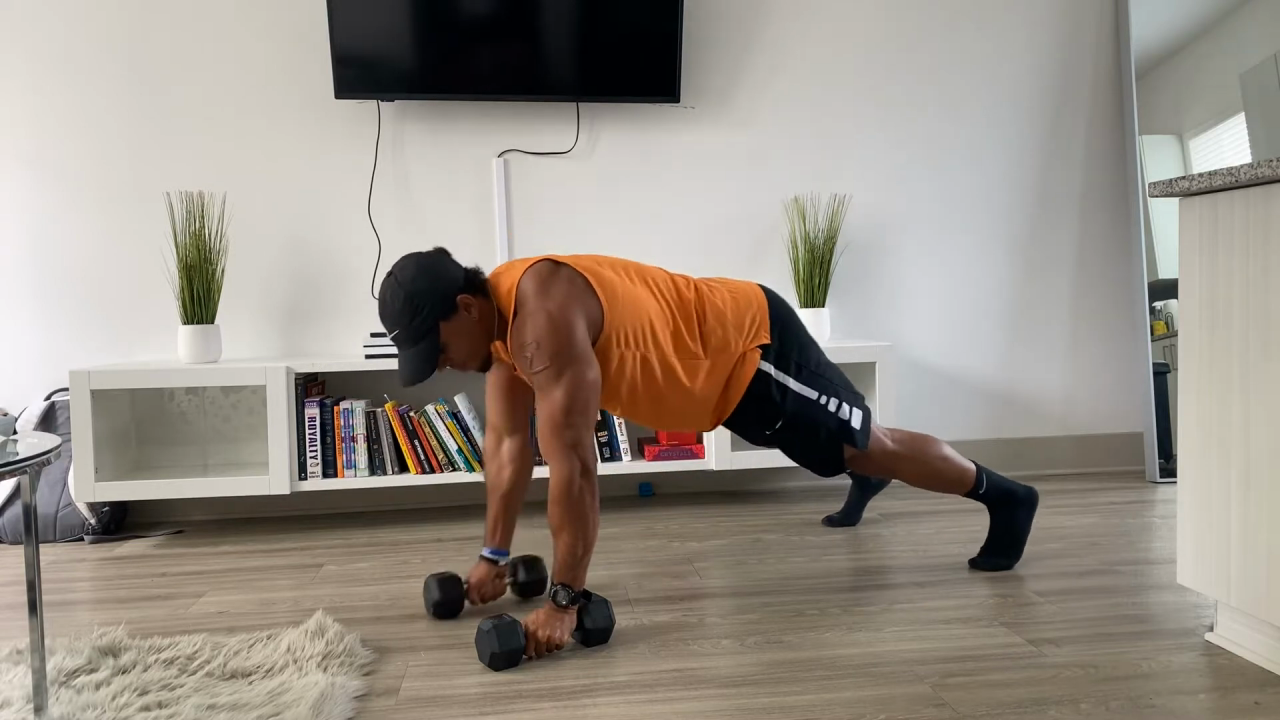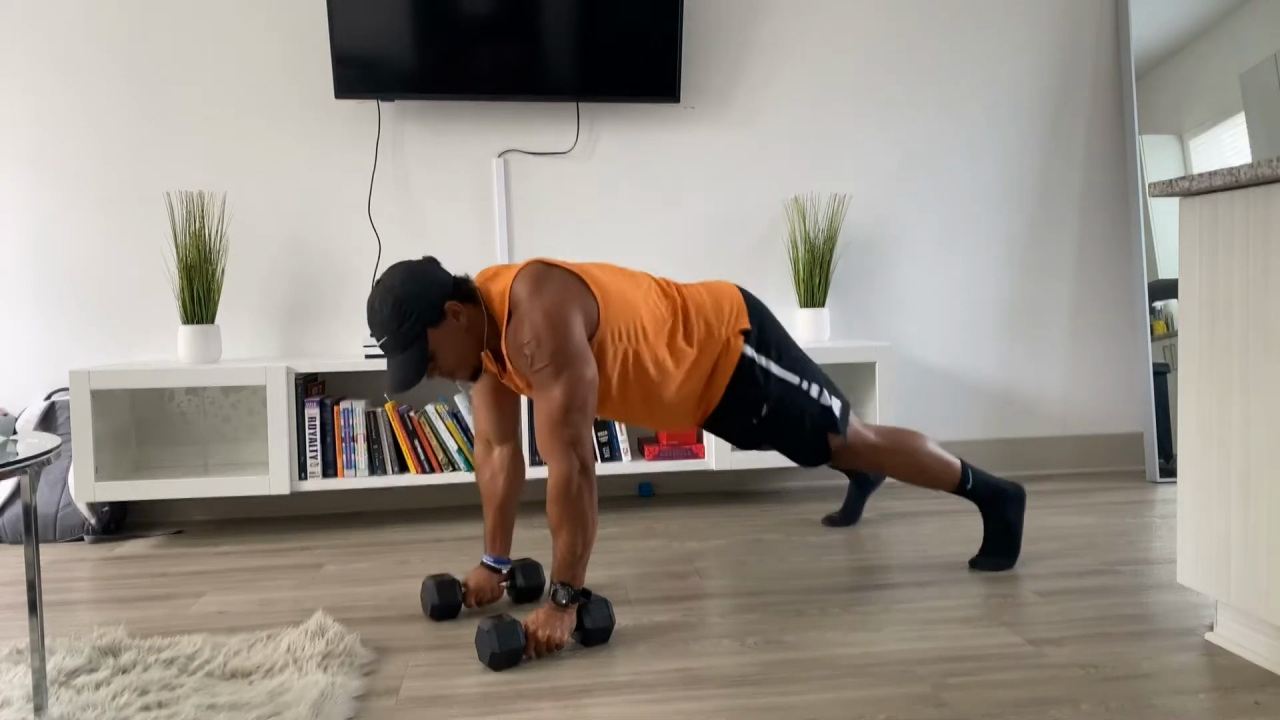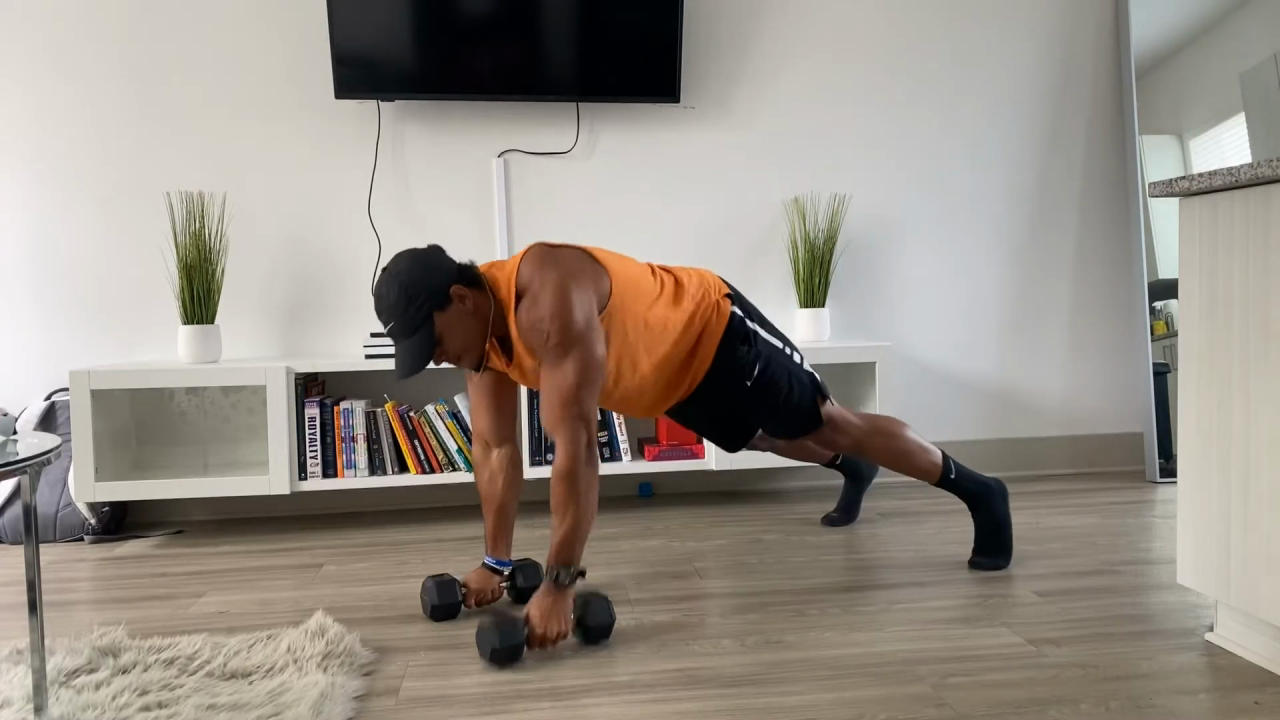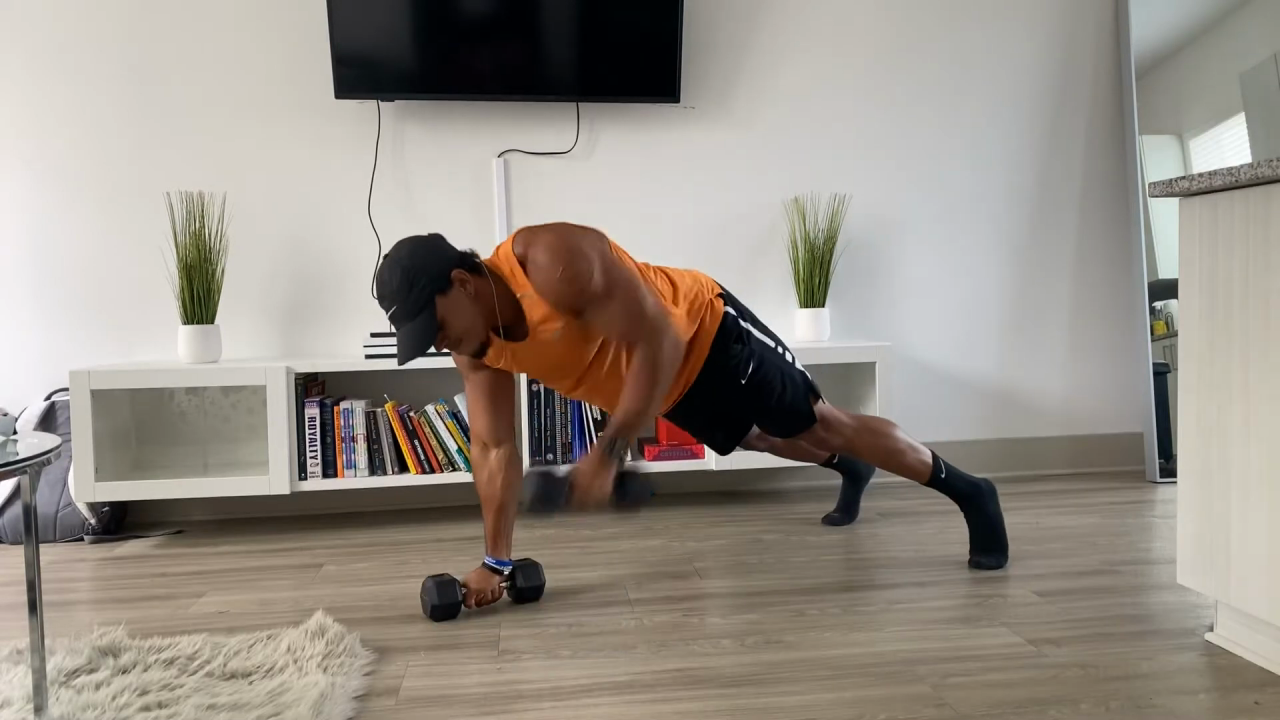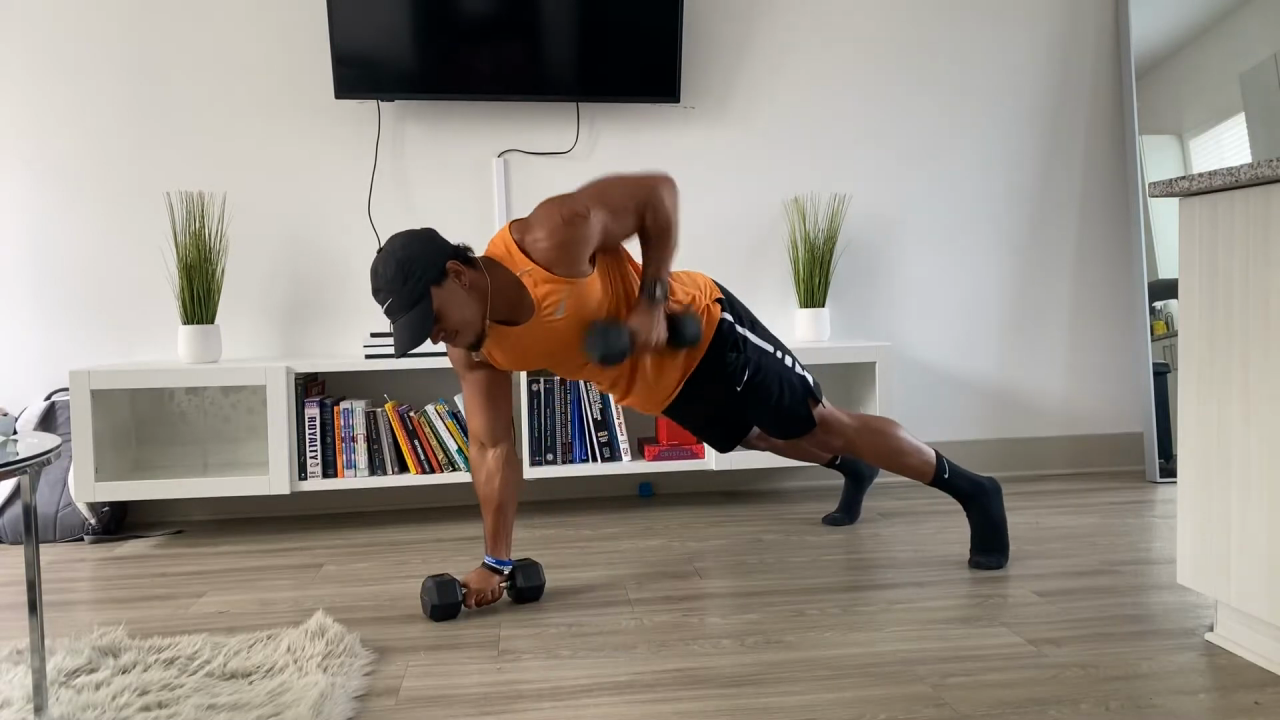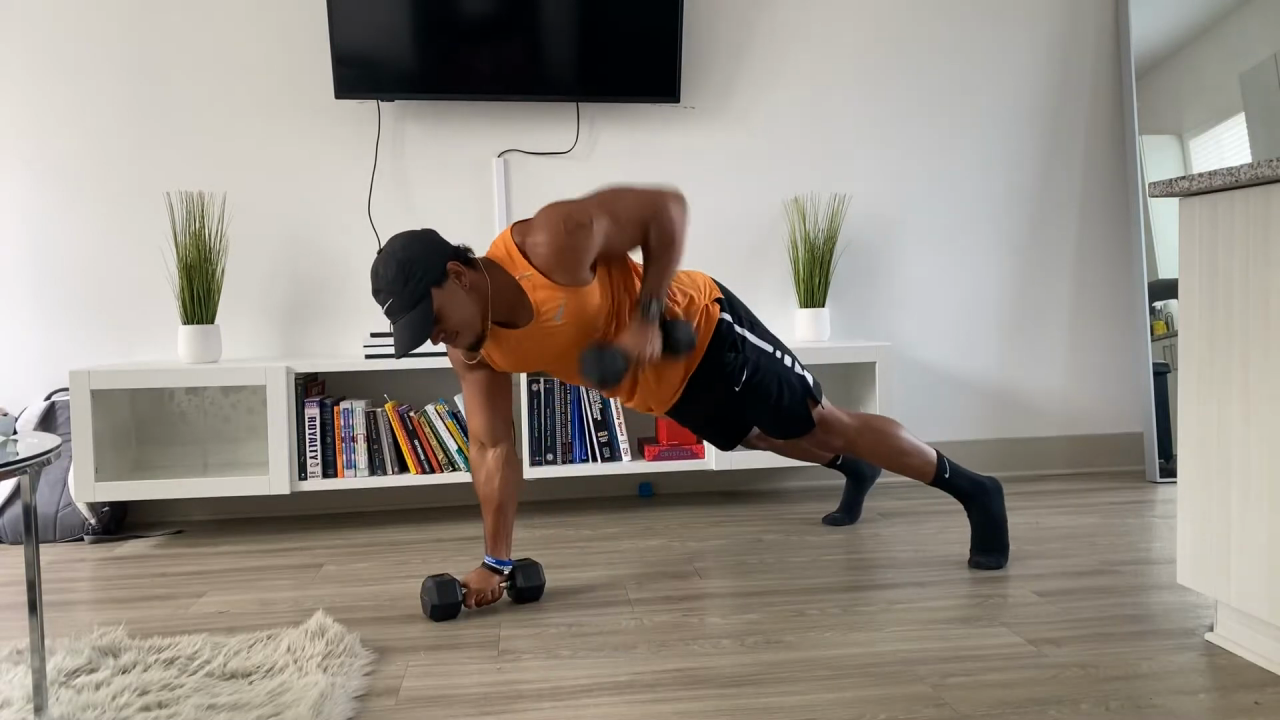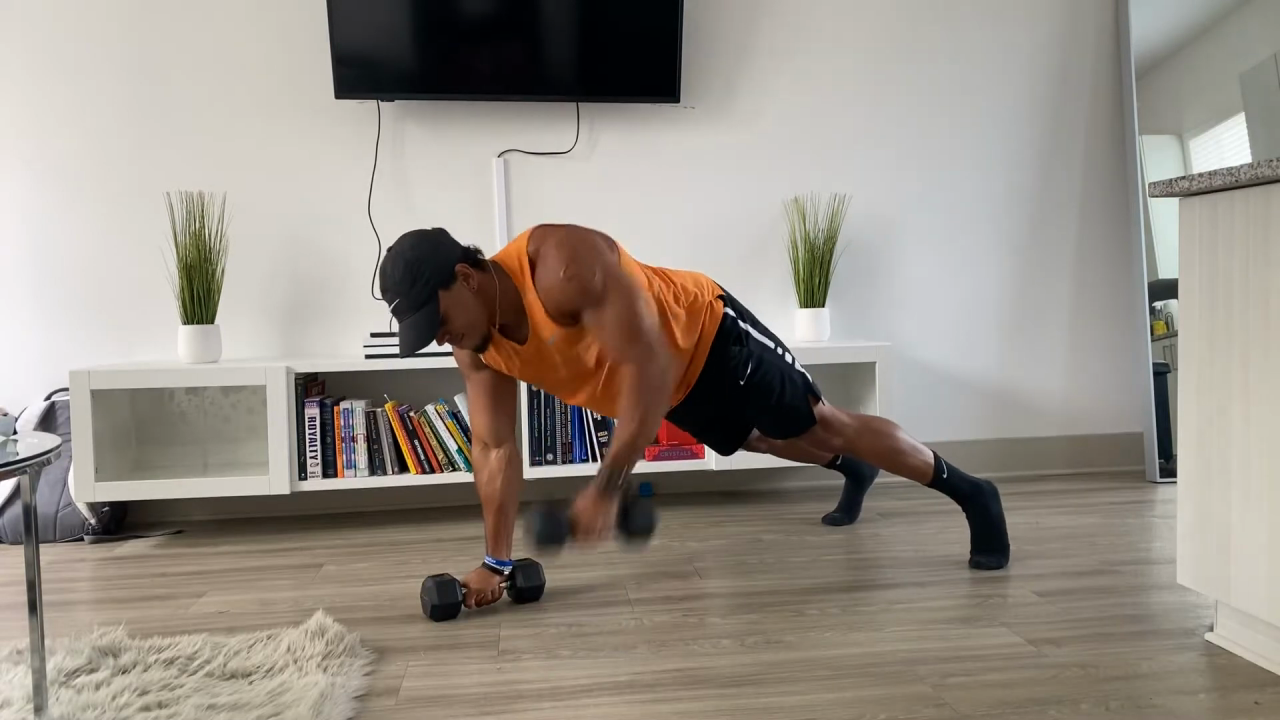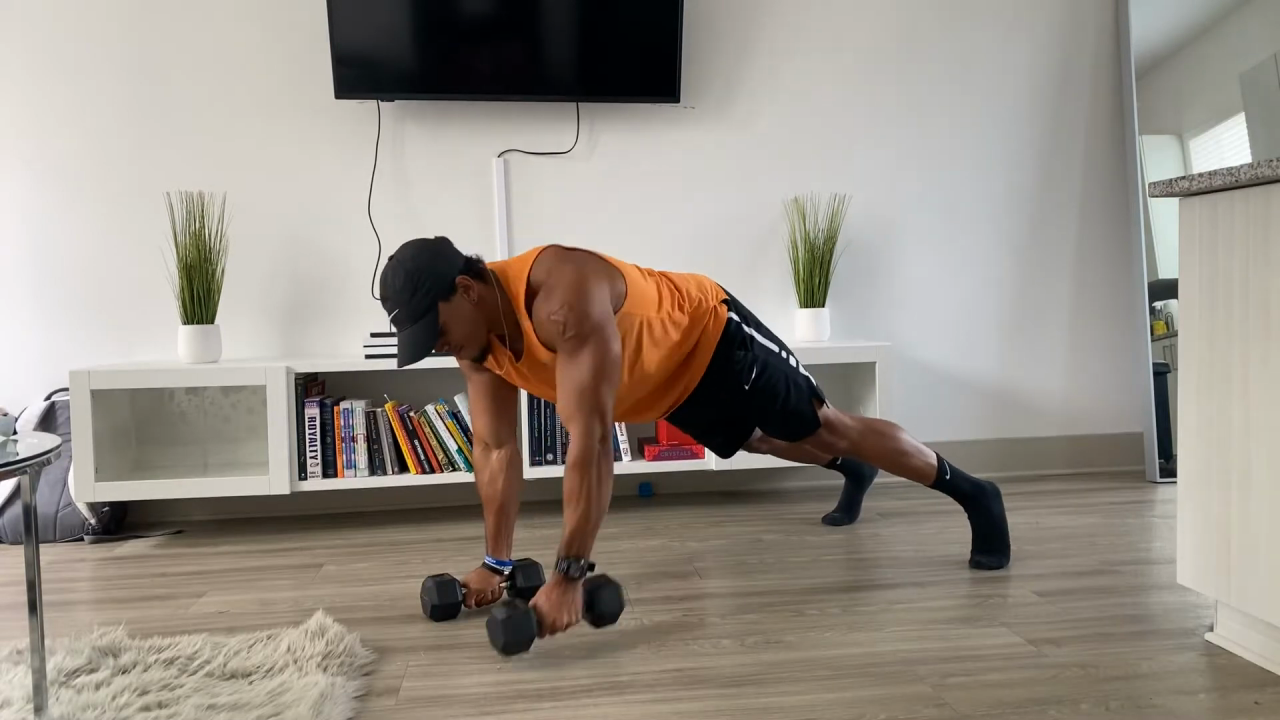
dt=0.2s
person 1, frame 1
left shoulder: (542, 317)
right shoulder: (502, 316)
left elbow: (573, 468)
right elbow: (508, 440)
left wrist: (563, 601)
right wrist: (494, 555)
left hip: (753, 348)
right hip: (721, 363)
left knee: (866, 445)
left ankle: (1006, 497)
right ankle: (867, 479)
person 1, frame 2
left shoulder: (539, 320)
right shoulder: (484, 328)
left elbow: (572, 467)
right elbow: (497, 447)
left wrist: (562, 600)
right wrist: (495, 561)
left hip: (733, 344)
right hip: (695, 377)
left knee: (848, 439)
right knee: (792, 442)
left ankle: (993, 495)
right ankle: (864, 479)
person 1, frame 3
left shoulder: (547, 297)
right shoulder: (477, 330)
left elbow: (579, 449)
right elbow: (496, 448)
left wrist: (559, 585)
right wrist: (495, 560)
left hip: (709, 328)
right hip: (667, 385)
left knee: (829, 424)
right knee: (764, 435)
left ankle: (977, 491)
right ankle: (854, 473)
person 1, frame 4
left shoulder: (553, 260)
right shoulder: (475, 346)
left elbow: (660, 339)
right elbow: (494, 450)
left wrist: (608, 455)
right wrist: (495, 561)
left hip: (704, 332)
right hip: (670, 389)
left knee: (822, 421)
right knee: (764, 439)
left ankle: (969, 492)
right ankle: (851, 472)
person 1, frame 5
left shoulder: (552, 237)
right shoulder: (469, 349)
left elbow: (659, 189)
right elbow: (493, 449)
left wrist: (653, 301)
right wrist: (495, 561)
left hip: (703, 333)
right hip: (663, 388)
left knee: (822, 422)
right knee: (769, 437)
left ankle: (973, 490)
right ankle: (854, 473)
person 1, frame 6
left shoulder: (552, 241)
right shoulder: (472, 346)
left elbow: (668, 204)
right elbow: (493, 448)
left wrist: (647, 317)
right wrist: (495, 560)
left hip: (705, 332)
right hip: (668, 389)
left knee: (822, 419)
right knee: (766, 437)
left ankle: (972, 490)
right ankle: (855, 471)
person 1, frame 7
left shoulder: (563, 264)
right shoulder: (475, 341)
left elbow: (654, 364)
right elbow: (494, 449)
left wrist: (608, 487)
right wrist: (495, 560)
left hip: (707, 335)
right hip: (673, 392)
left knee: (823, 422)
right knee: (760, 438)
left ankle: (971, 492)
right ankle: (852, 470)
person 1, frame 8
left shoulder: (564, 296)
right shoulder: (478, 334)
left elbow: (590, 441)
right elbow: (496, 451)
left wrist: (568, 576)
right wrist: (496, 561)
left hip: (712, 335)
right hip: (671, 387)
left knee: (827, 425)
right knee: (763, 440)
left ankle: (974, 494)
right ankle: (853, 472)
